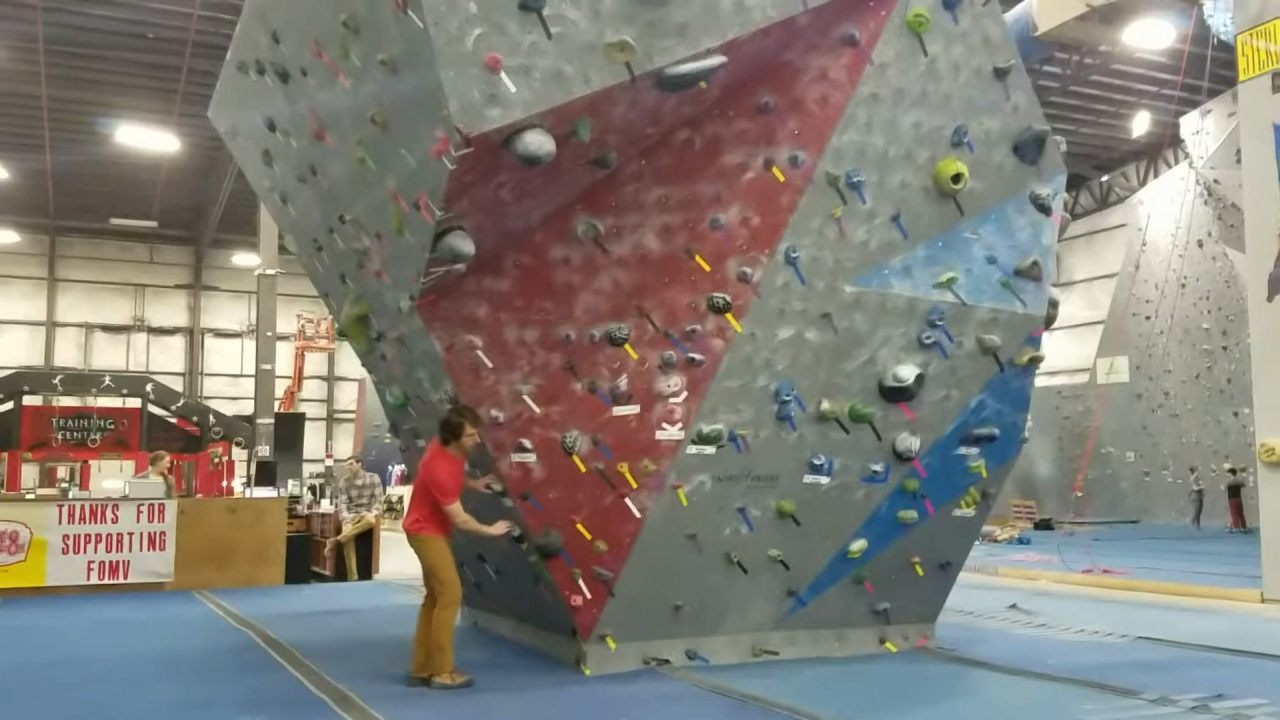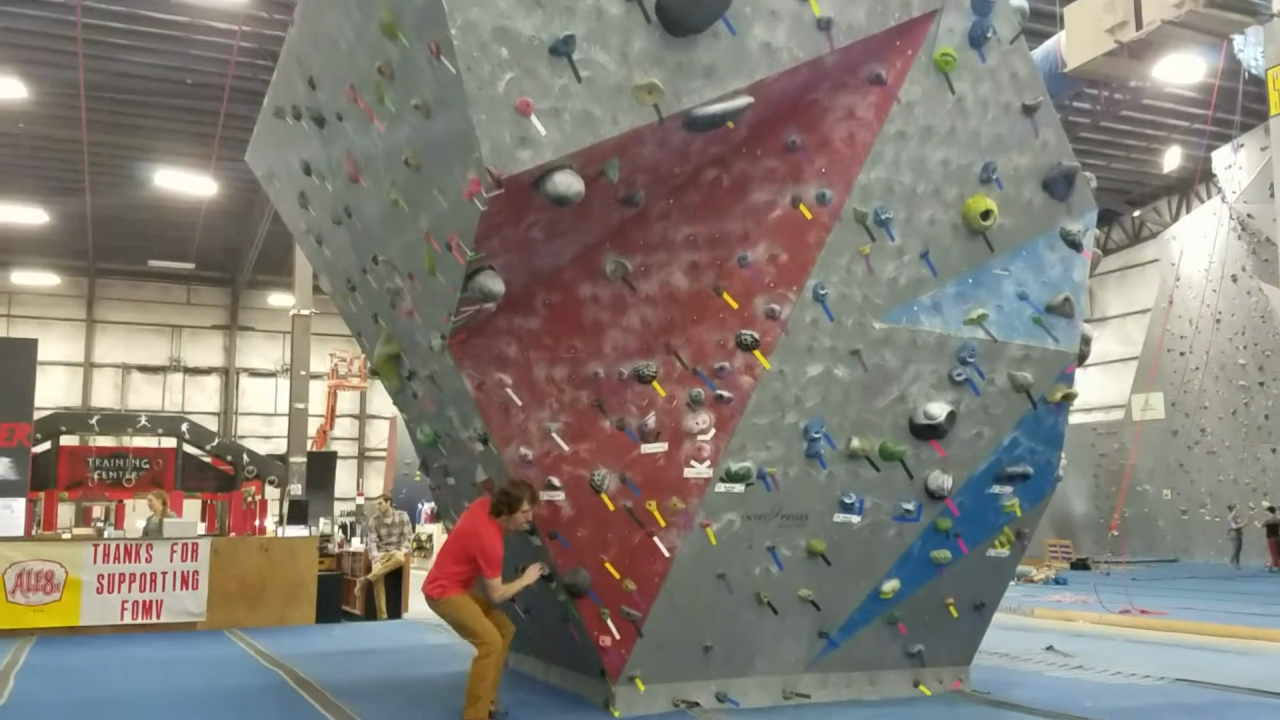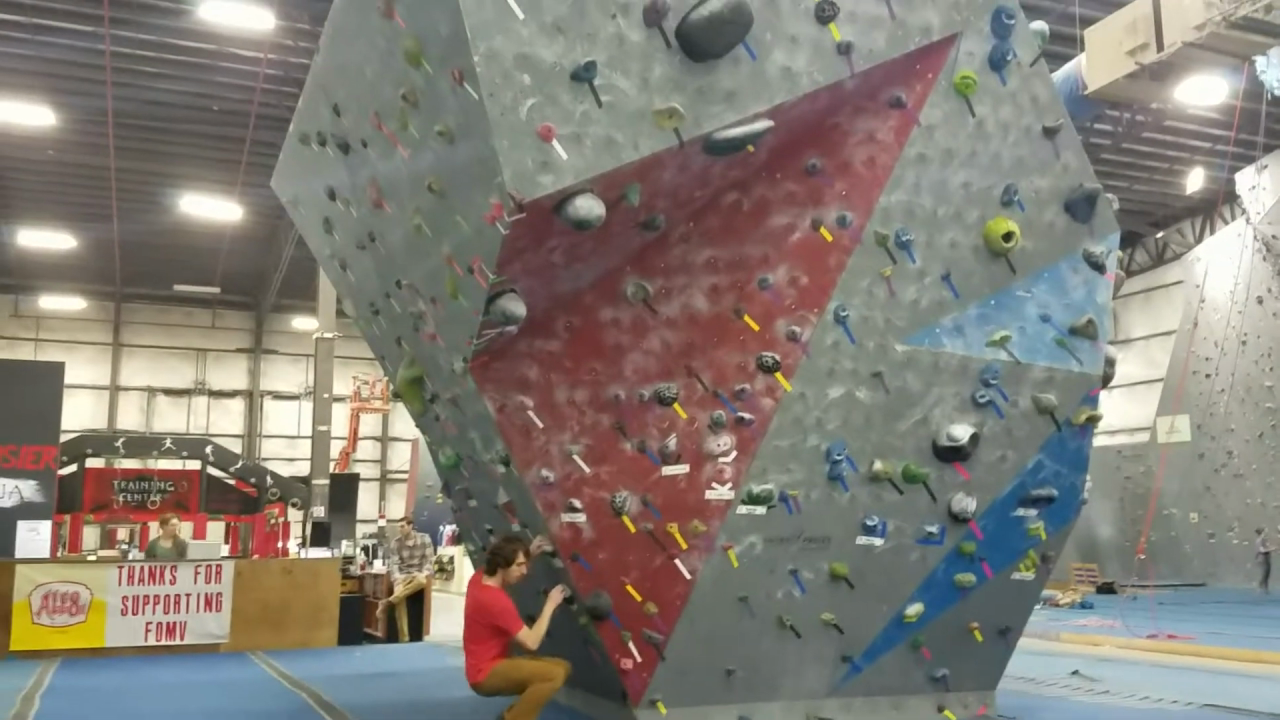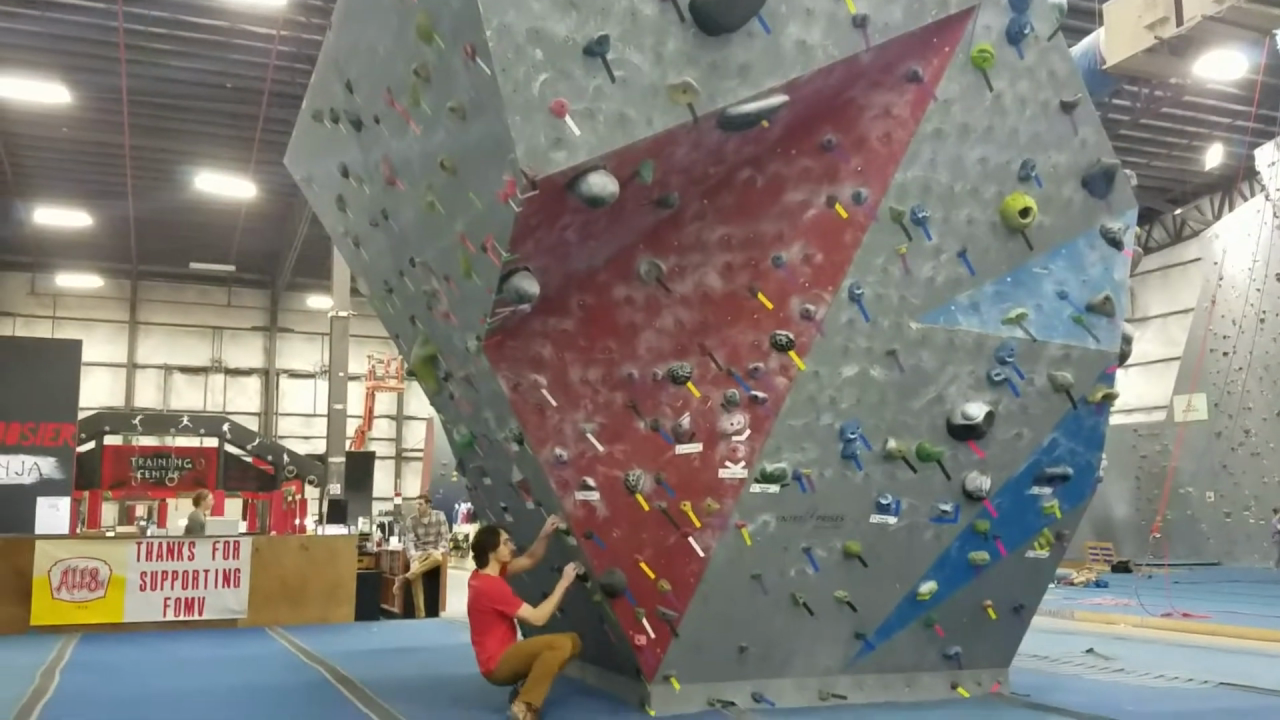
dt=0.7s
person 1, frame 1
left shoulder: (452, 452)
right shoulder: (439, 467)
right elbow: (460, 520)
left wrist: (473, 484)
right wrist: (491, 530)
left hip: (432, 529)
right hip: (426, 532)
left knee: (435, 597)
right knee: (450, 594)
left ankle: (420, 669)
right ankle: (442, 672)
person 1, frame 2
left shoulder: (483, 504)
right shoulder: (489, 540)
right elbow: (496, 594)
left wrist: (510, 528)
right wrist: (526, 579)
left hip: (457, 584)
right hip: (444, 591)
left knee: (505, 630)
right knee: (492, 643)
person 1, frame 3
left shoulder: (479, 579)
right shoulder: (497, 601)
left elbow: (512, 570)
right elbow: (531, 643)
left wrist: (529, 554)
right wrist: (550, 605)
left hip: (492, 663)
right hip: (486, 675)
left knee: (562, 667)
right knee: (553, 675)
person 1, frame 4
left shoulder: (484, 574)
right shoulder: (491, 587)
left elbow: (529, 560)
right elbow: (538, 618)
left wrist: (544, 535)
right wrist: (564, 582)
left hip: (505, 658)
right hip: (497, 664)
left knee: (572, 641)
right knee: (562, 642)
left ankle: (527, 691)
